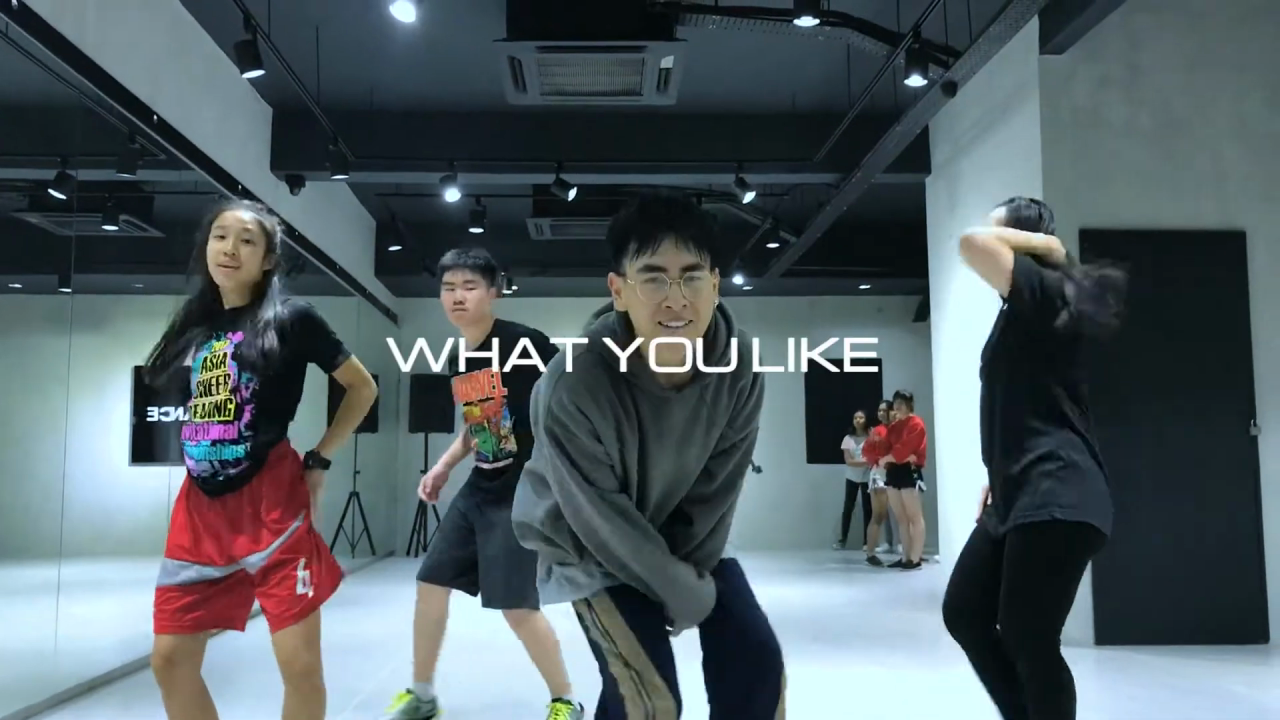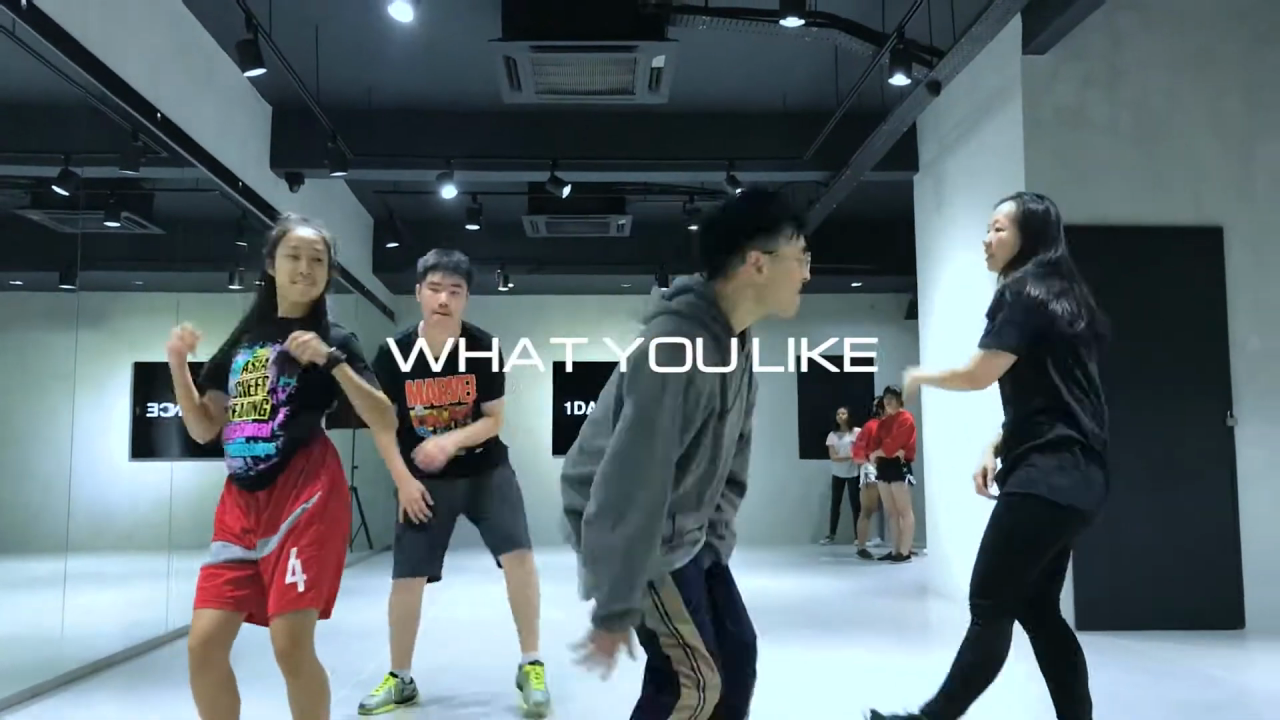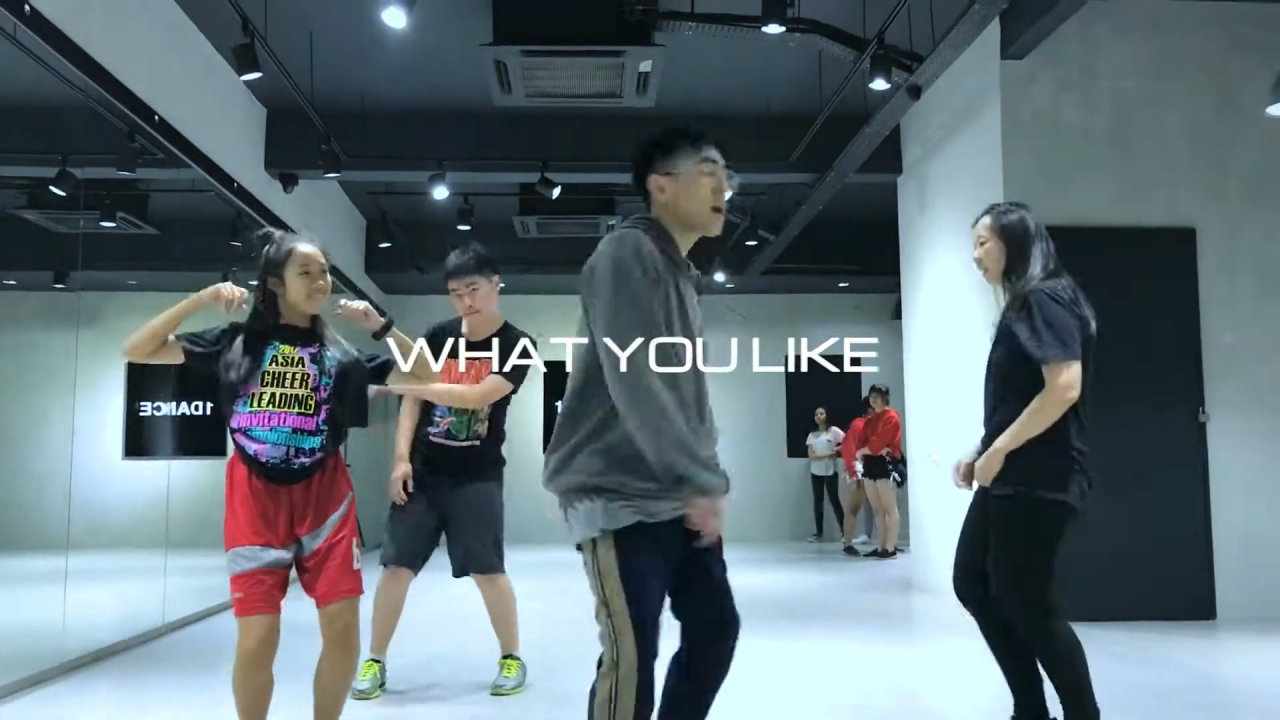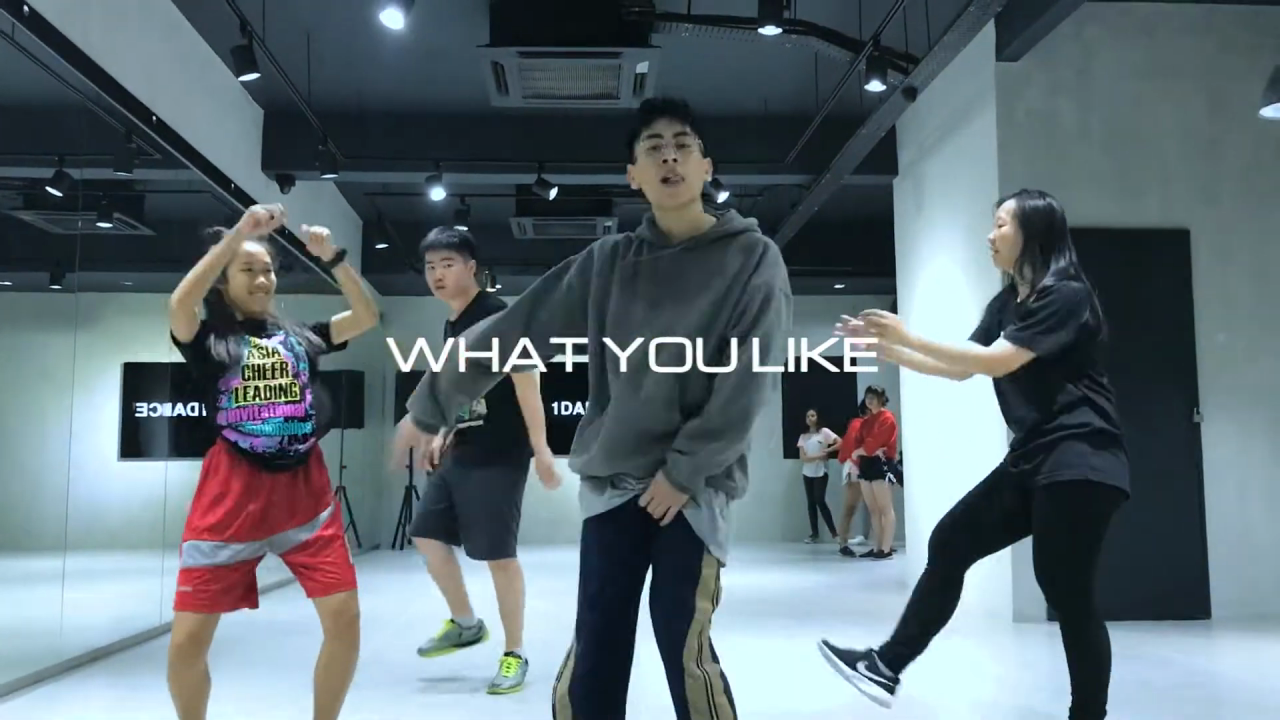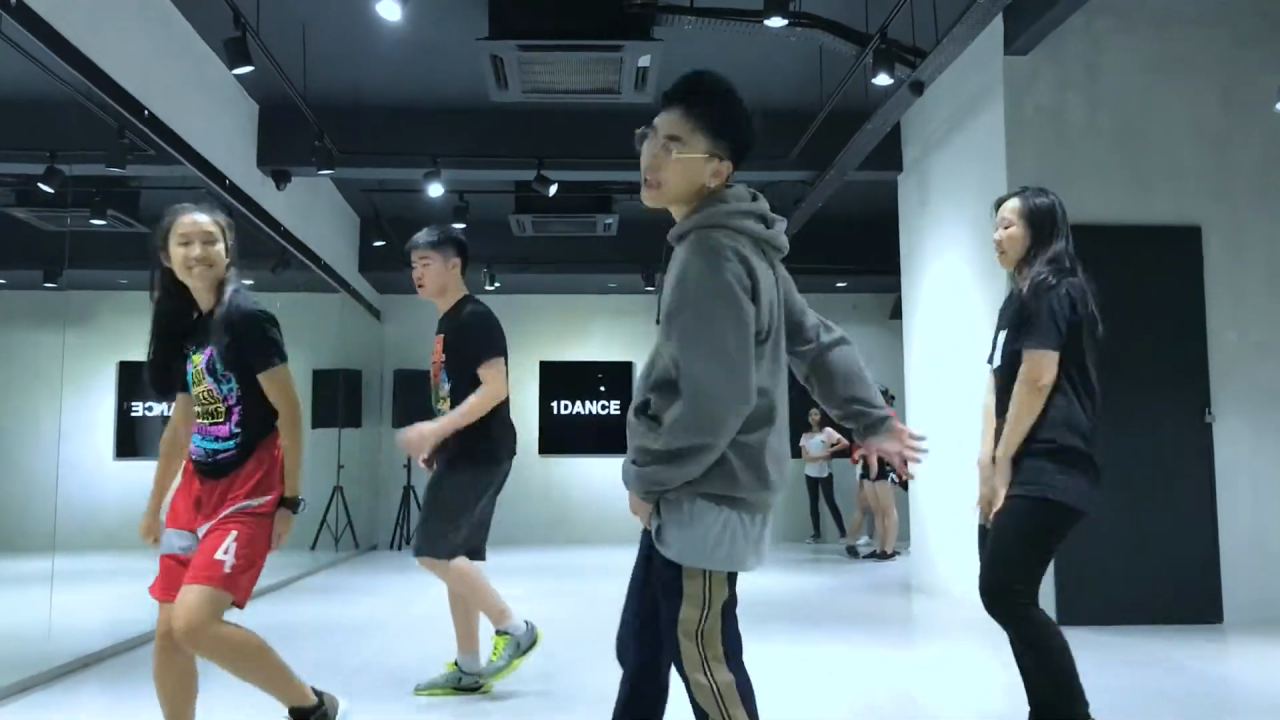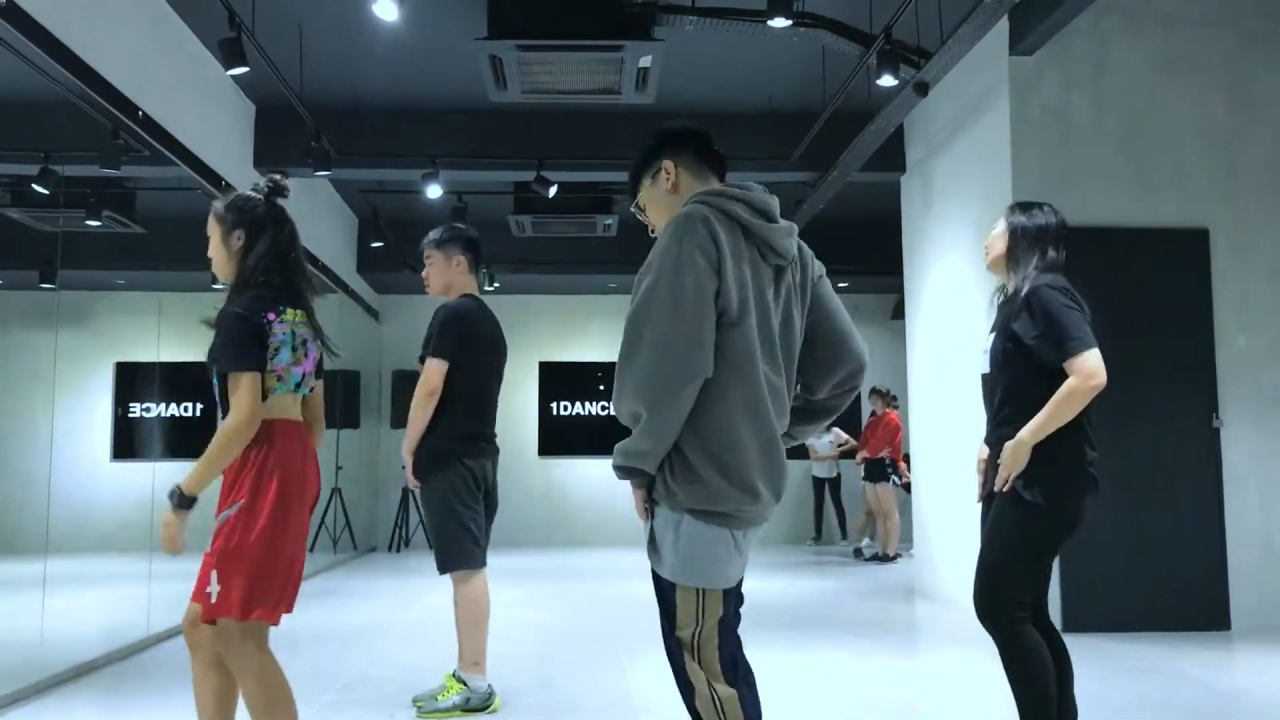
dt=0.4s
person 1, frame 1
left shoulder: (739, 374)
right shoulder: (574, 386)
left elbow: (711, 499)
right elbow: (604, 519)
left wrist: (680, 596)
right wrist: (686, 596)
left hip: (678, 538)
right hip: (590, 547)
left knee: (754, 663)
person 1, frame 2
left shoulder: (735, 339)
right shoulder: (675, 351)
right elbow: (631, 485)
left wrist: (720, 532)
right wrist: (614, 609)
left hip: (685, 529)
right hip: (636, 533)
left knee: (735, 651)
right knee: (697, 677)
person 1, frame 3
left shoulder: (679, 276)
right shoulder: (626, 258)
right elbow: (637, 384)
left wrist: (704, 481)
right wrist: (705, 479)
left hip: (674, 497)
right hip: (612, 492)
left knee: (716, 629)
right knee: (632, 651)
person 1, frame 4
left shoulder: (753, 258)
right shoulder: (606, 260)
left elbow: (749, 382)
right elbow: (521, 326)
left wrist: (682, 470)
right wrist: (431, 403)
left hip: (695, 486)
right hip: (617, 484)
left knee: (683, 650)
right knee: (596, 650)
person 1, frame 5
left shoulder: (710, 252)
right shoulder: (741, 242)
left elbow: (715, 398)
right elbow: (816, 341)
left wrist: (647, 477)
right wrist: (870, 418)
left hip: (708, 495)
right hip: (699, 488)
left knee: (703, 655)
right knee: (641, 644)
person 1, frame 6
left shoulder: (694, 229)
right shoulder: (787, 248)
left elbow: (664, 364)
right elbow: (844, 366)
left wrist: (639, 460)
left hip: (695, 486)
right hip: (745, 483)
left knee: (709, 669)
right knee: (711, 650)
person 2, frame 1
left shoulder: (1036, 288)
right shoulder: (1030, 305)
left elbow: (972, 242)
left wrist: (1044, 243)
right wrist: (998, 476)
left hip: (1055, 498)
right hip: (1022, 496)
left knee: (1028, 639)
right knee: (963, 615)
person 2, frame 2
left shoulder: (1023, 293)
right shoulder: (1055, 299)
left elbow: (984, 373)
left wrist: (924, 377)
right wrist: (994, 448)
left hip: (1049, 475)
right hip: (1066, 474)
left knee: (991, 599)
right knee: (1035, 606)
person 2, frame 3
left shoulder: (1047, 300)
right shoulder: (1021, 306)
left elbow: (1066, 389)
left wrist: (996, 450)
right wrist: (981, 455)
left hip: (1040, 475)
right hip: (1011, 475)
left knee: (1024, 601)
right knee: (971, 582)
person 2, frame 4
left shoulder: (1065, 296)
right shoulder: (1006, 301)
left elbow: (989, 362)
right elbow: (961, 366)
left wrist: (906, 337)
right wrist: (892, 343)
left hip: (1077, 461)
right hip: (1028, 460)
left knee: (1067, 592)
right knee: (948, 546)
right ankle: (885, 665)
person 2, frame 5
left shoulder: (1053, 289)
right shoulder: (1016, 300)
left elbow: (1037, 378)
left wrist: (1003, 459)
right wrist: (987, 458)
left hip: (1050, 468)
right hip: (1017, 469)
left knee: (1002, 593)
right knee: (1014, 598)
person 2, frame 6
left shoulder: (1043, 292)
right shoulder: (1013, 301)
left elbow: (1091, 375)
left wrist: (1025, 441)
right wrist: (991, 447)
left hip: (1041, 480)
right hip: (1014, 478)
left knee: (999, 606)
right knee: (1024, 612)
person 3, frame 1
left shoulder: (291, 319)
right shoulder: (196, 329)
left elbow: (362, 388)
left wrist: (319, 459)
left hip: (271, 494)
right hip: (200, 501)
left knee: (301, 662)
right knee: (169, 659)
person 3, frame 2
left shoulder: (333, 338)
right shoulder: (242, 339)
left elbow: (385, 420)
right elbow: (204, 429)
left wrist: (332, 360)
right wrist: (181, 367)
left hip: (306, 492)
right hip: (242, 499)
left knee: (292, 645)
right knee: (204, 645)
person 3, frame 3
left shoulder: (339, 352)
right shoulder: (237, 341)
left elbow: (424, 376)
right elbow: (136, 350)
left wrist: (379, 324)
right wrist: (201, 300)
left hip: (324, 493)
right hip: (253, 496)
left knee: (343, 633)
right knee: (256, 643)
person 3, frame 4
left shoulder: (300, 332)
right shoulder: (202, 336)
left elbow: (367, 317)
right elbow: (180, 305)
left wrist: (332, 256)
right wrist: (236, 234)
left hip: (303, 482)
right hip: (230, 487)
left knee: (344, 618)
right knee: (186, 641)
person 3, frame 5
left shoulder: (245, 315)
right shoulder: (180, 328)
left elbow: (289, 411)
left wrist: (291, 500)
right wrist: (154, 503)
left hip: (253, 483)
right hip: (201, 485)
left knee: (192, 622)
right knee: (168, 633)
person 3, frame 6
left shoulder: (243, 313)
right shoulder: (296, 310)
left elbow: (244, 418)
right elbow: (312, 414)
left wrist: (182, 497)
right wrist: (305, 485)
left hip: (262, 470)
right hip: (293, 466)
left knee: (240, 639)
right knee: (200, 627)
person 4, frame 1
left shoulder: (520, 342)
right shoulder: (460, 360)
right wrist: (443, 464)
left hip: (522, 493)
right hip: (478, 490)
left knee: (517, 605)
right knee: (430, 583)
person 4, frame 2
left shoulder: (486, 349)
right shoulder: (396, 351)
left elbow: (493, 422)
left wrist: (449, 441)
right wrist: (403, 481)
left hip: (486, 470)
right hip: (425, 479)
left knee: (517, 554)
right knee: (408, 577)
left ankle: (531, 664)
right ankle: (400, 678)
person 4, frame 3
left shoulder: (517, 346)
right shoulder: (438, 336)
left elbow: (478, 396)
right elbow: (412, 400)
left wrist: (413, 384)
right wrist: (403, 458)
left hip: (477, 475)
right hip: (423, 470)
left knee: (487, 571)
right knee: (396, 567)
left ankle: (511, 658)
right ankle: (375, 663)
person 4, frame 4
left shoulder: (491, 312)
right shoulder: (452, 323)
left elbow: (523, 378)
left wrist: (539, 447)
right wrist: (443, 434)
left hip: (499, 455)
right hip: (461, 453)
left knee: (497, 553)
right knee: (428, 534)
left ankle: (516, 654)
right ankle: (464, 621)
person 4, frame 5
left shoulder: (474, 317)
right shoulder: (449, 323)
left elbow: (496, 387)
left wrist: (439, 427)
right wrist: (436, 442)
left hip: (477, 454)
right hip: (460, 453)
left knee: (435, 551)
right knee: (460, 554)
left ankle: (513, 627)
right ankle: (469, 666)
person 4, frame 6
left shoulder: (450, 314)
right shoulder: (489, 321)
left elbow: (429, 390)
left wrist: (409, 450)
left hip: (449, 456)
right hip: (480, 454)
left knee: (462, 567)
right knee: (466, 568)
right ankle: (467, 676)
